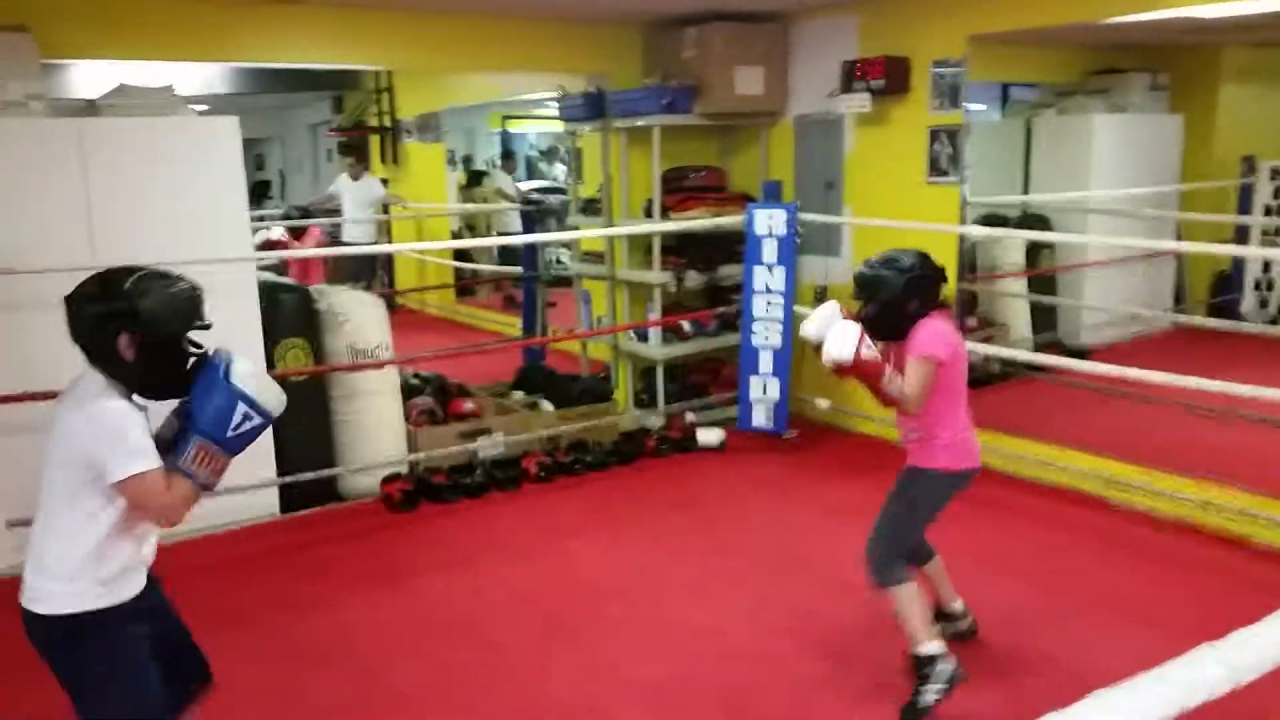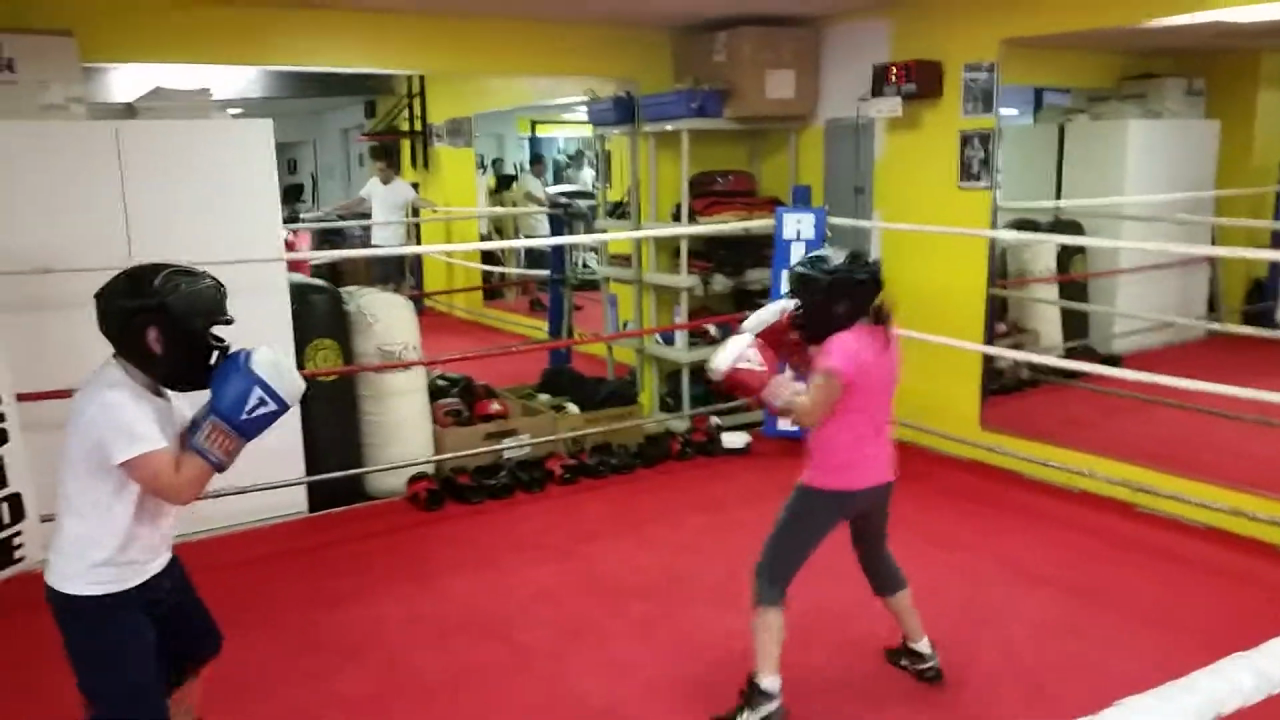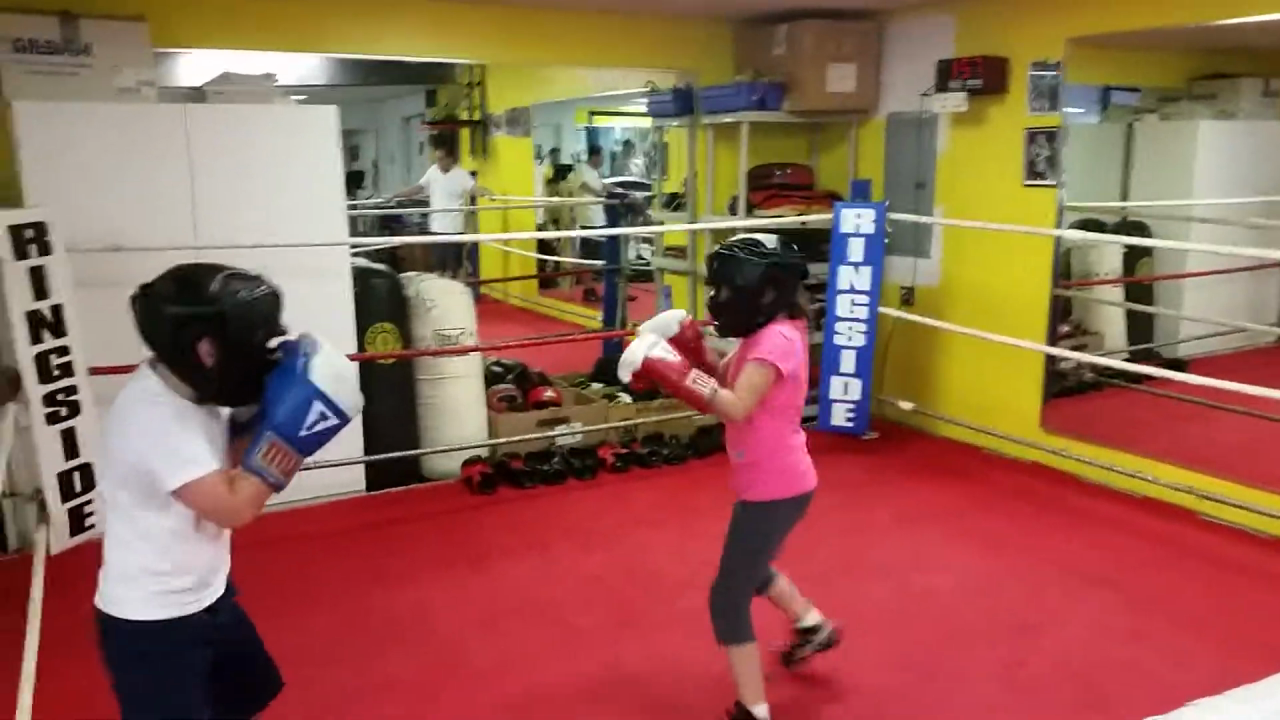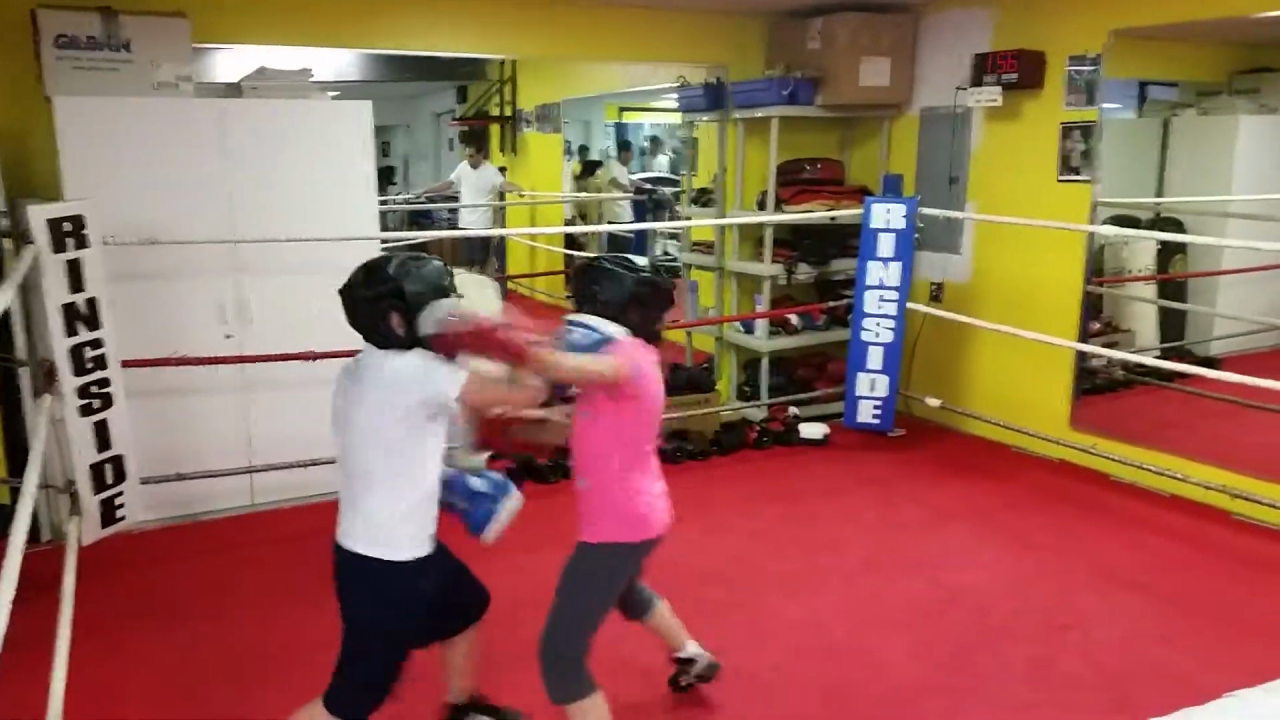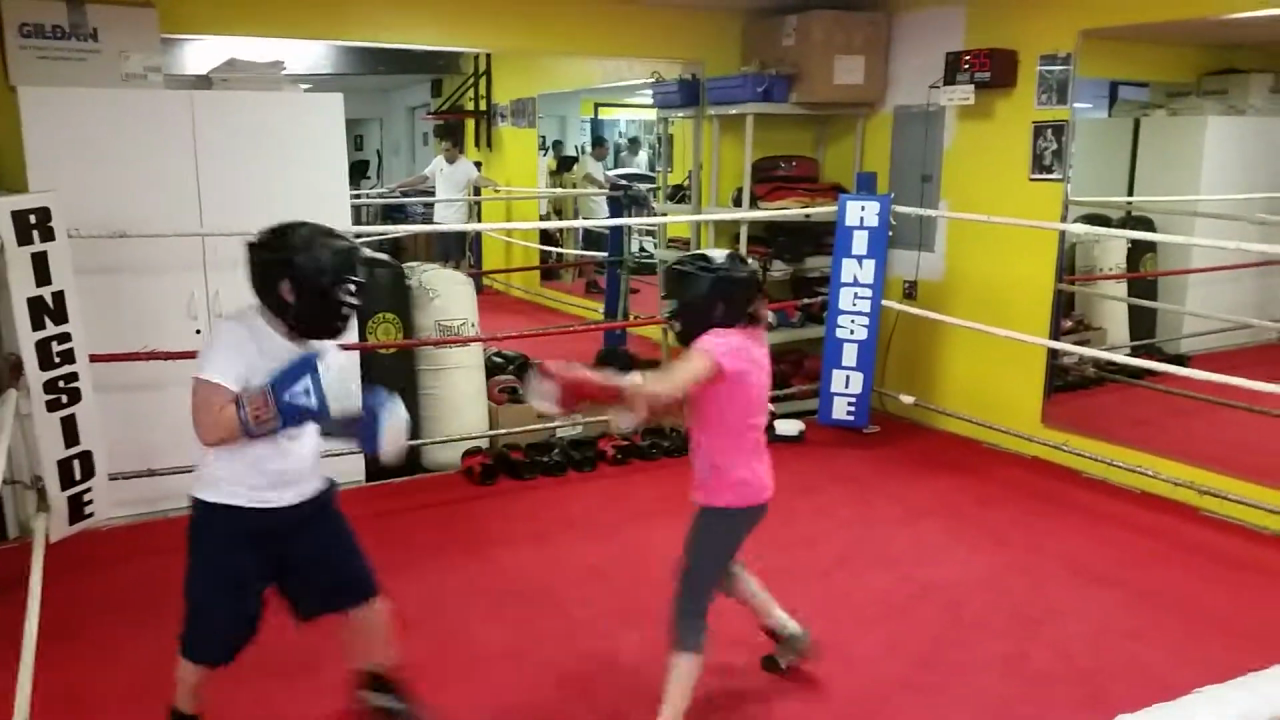
dt=0.7s
person 1, frame 1
left shoulder: (929, 332)
right shoulder: (925, 328)
left elbow: (910, 402)
right elbow: (884, 373)
left wrist: (866, 365)
right wrist: (844, 342)
left hip: (936, 462)
right hip: (948, 458)
left knee: (881, 554)
right knee: (905, 536)
left ankle: (934, 661)
right ankle: (954, 613)
person 1, frame 2
left shoulder: (843, 347)
right shoulder: (881, 334)
left elbow: (810, 414)
left wrist: (762, 380)
right wrist: (791, 347)
left hip: (831, 482)
right hip: (877, 477)
left knee: (771, 575)
right knee: (876, 558)
right ankle: (920, 651)
person 1, frame 3
left shoulder: (777, 340)
right shoulder: (759, 335)
left elbow: (735, 408)
right elbow: (724, 381)
left wrist: (675, 375)
right wrist: (692, 352)
left hip: (774, 489)
right hip: (772, 483)
left knee: (726, 600)
right knee: (749, 567)
right ankle: (813, 626)
person 1, frame 4
left shoulder: (626, 356)
right shoulder: (622, 355)
left elbow: (567, 368)
right elbow: (576, 420)
left hip: (616, 527)
right hip: (641, 514)
left knee: (560, 653)
right knee: (627, 592)
right ankle: (691, 656)
person 1, frame 5
left shoulder: (718, 346)
right shoulder: (748, 339)
left elbow: (664, 389)
right wrist: (648, 391)
left hip: (729, 494)
right hip: (746, 484)
left knee: (690, 606)
right knee: (714, 564)
right ankle: (787, 630)
person 2, frame 1
left shoulder: (103, 394)
right shoulder: (107, 417)
left elbow: (151, 466)
right elbow: (166, 507)
left wrist: (193, 418)
right wrist: (214, 432)
left hip: (122, 588)
right hip: (78, 612)
left knee: (185, 679)
person 2, frame 2
left shoulder: (148, 385)
right shoulder: (112, 403)
left elbow: (180, 449)
right elbow: (178, 485)
left wrist: (227, 403)
right wrist: (232, 415)
left hip: (151, 567)
right hip: (100, 590)
left knee: (193, 652)
person 2, frame 3
left shoulder: (179, 392)
right shoulder: (156, 417)
left elbow: (223, 466)
right elbow: (232, 509)
left wrist: (262, 411)
right wrist: (287, 429)
left hip: (204, 597)
right hip: (153, 622)
person 2, frame 4
left shoulder: (368, 371)
right shoulder: (412, 370)
right elbow: (515, 397)
left wrist: (449, 484)
left hip: (401, 546)
right hip: (388, 558)
left knee: (465, 610)
person 2, frame 5
left shoulder: (316, 340)
right shoulder: (233, 338)
right elbow: (210, 429)
left wrist: (360, 417)
right wrist: (282, 400)
left hip: (304, 502)
right hip: (231, 512)
left knee: (360, 594)
right knee: (212, 640)
left ankle: (375, 679)
